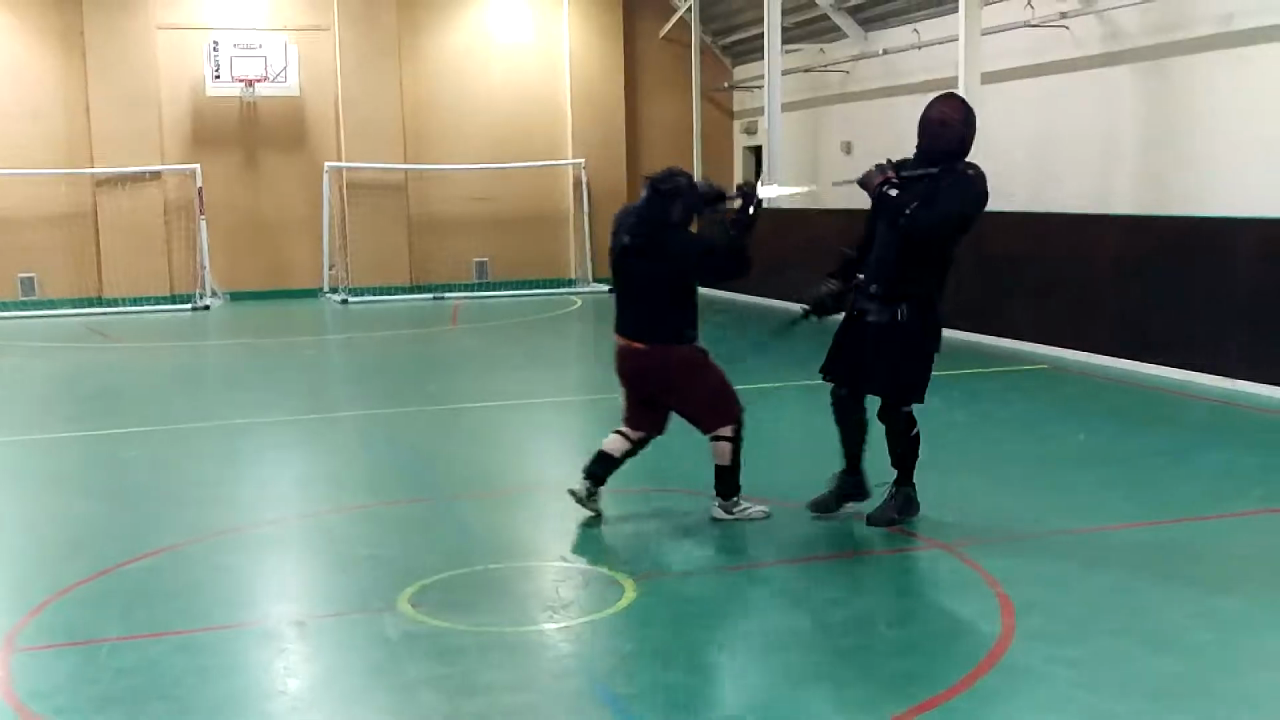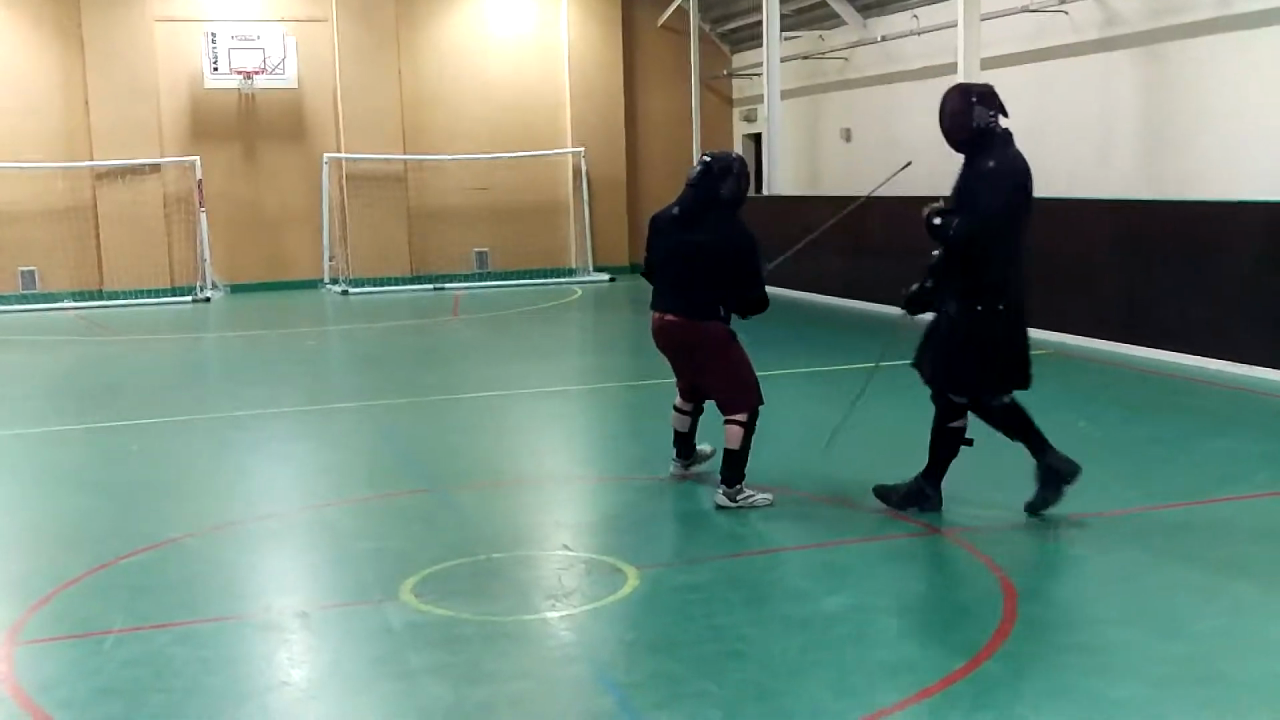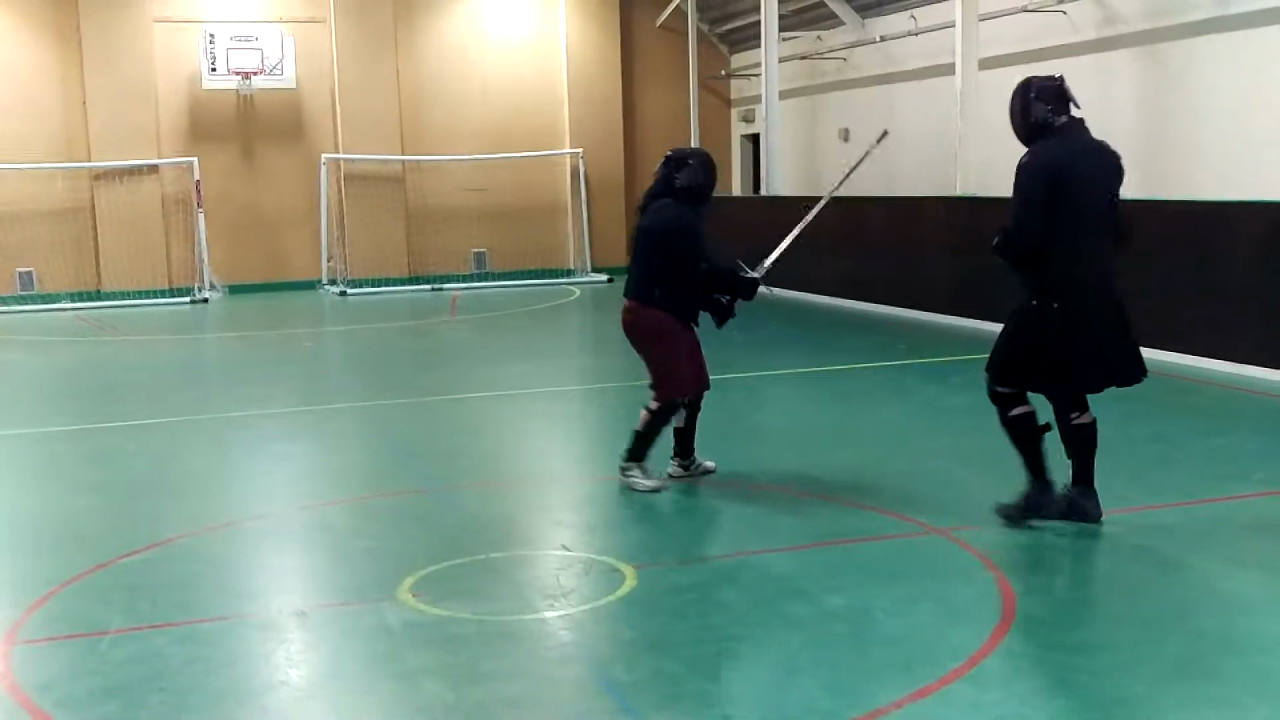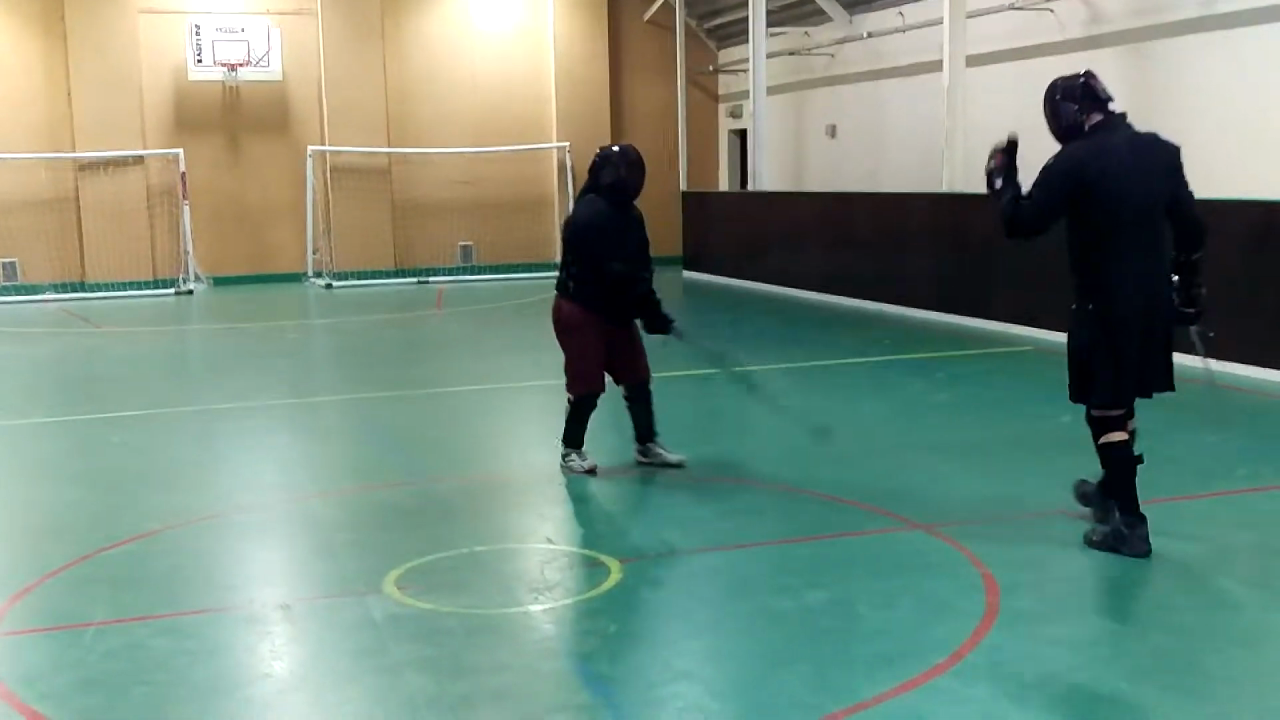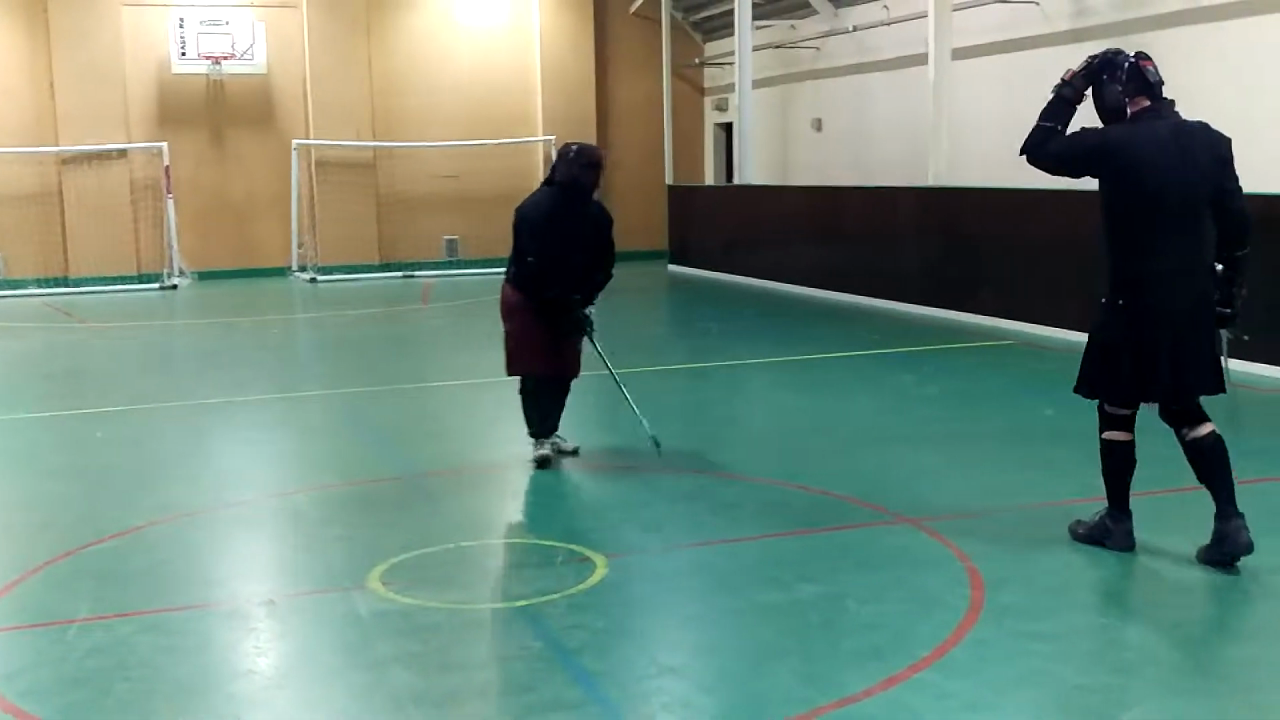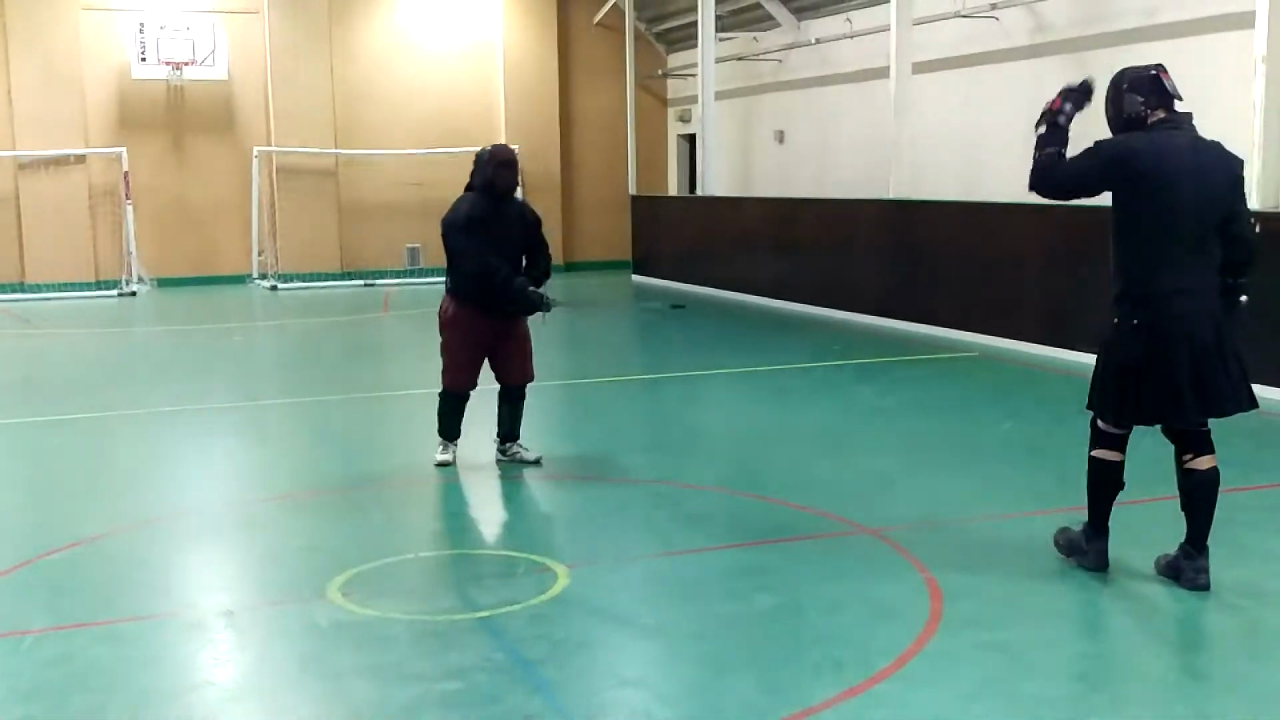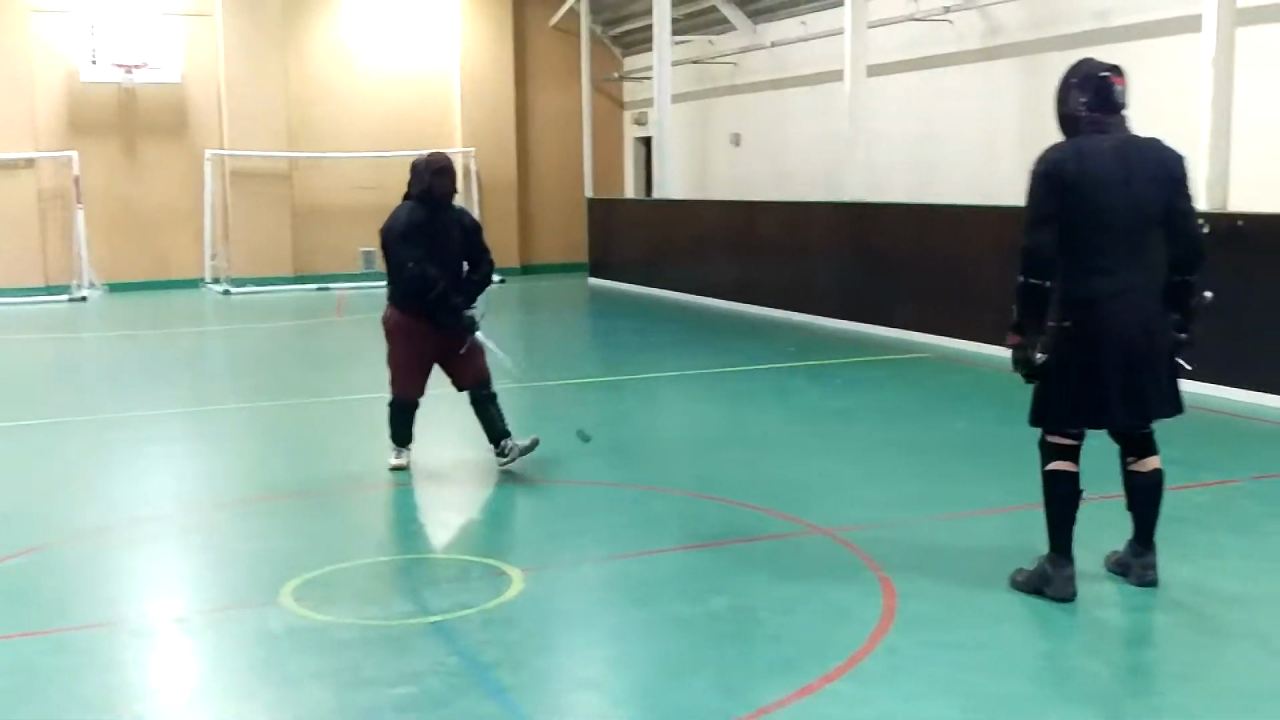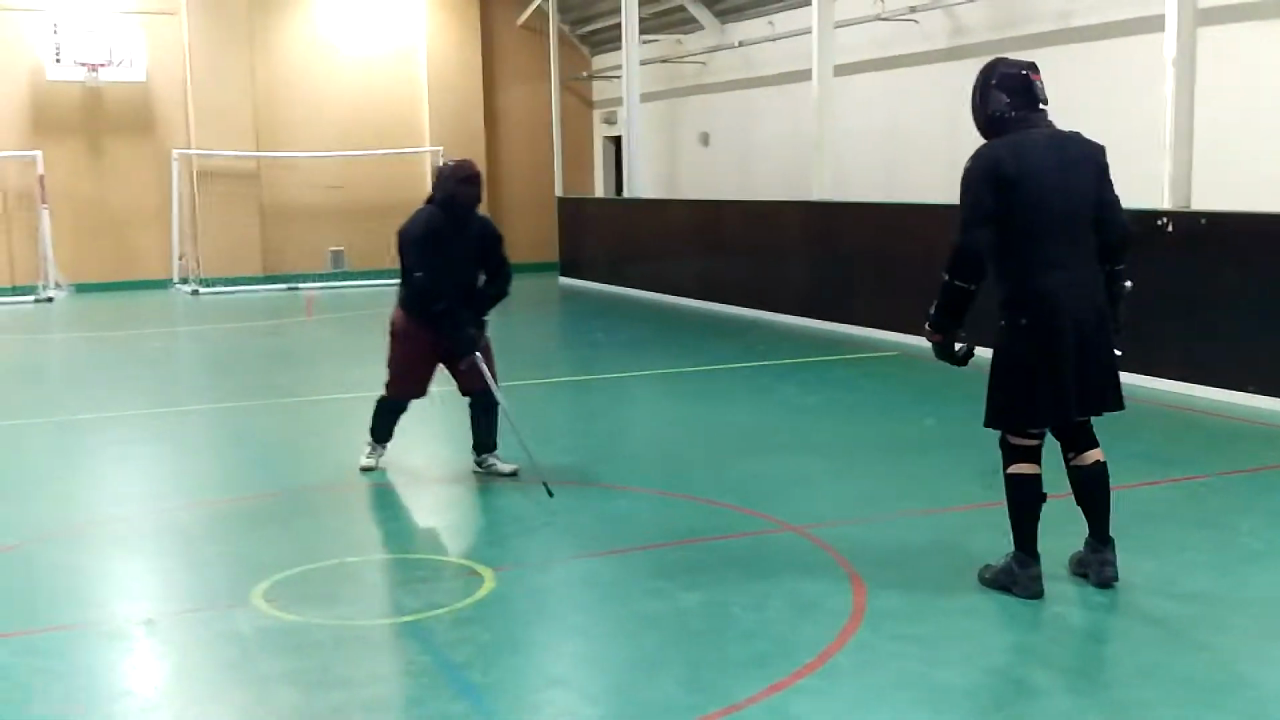
dt=0.4s
person 1, frame 1
left shoulder: (967, 180)
right shoulder: (902, 170)
left elbow: (928, 229)
left wrist: (888, 191)
right wrist: (839, 282)
left hip: (910, 310)
right hip: (870, 302)
left knee: (895, 406)
right knee: (845, 392)
left ankle: (904, 492)
right ankle: (851, 477)
person 1, frame 2
left shoulder: (1000, 167)
right shoulder: (984, 163)
left elbow: (971, 237)
left wrist: (935, 220)
right wrist: (930, 284)
left hip: (983, 305)
right hip: (972, 300)
left knee: (952, 394)
right knee: (980, 393)
left ankle: (927, 486)
right ankle: (1050, 463)
person 1, frame 3
left shoulder: (1041, 160)
right shoulder: (1104, 155)
left elbow: (1021, 238)
left wrist: (1005, 247)
left hip: (1055, 300)
right hip: (1099, 295)
left knee: (1005, 384)
right knee: (1070, 396)
left ankle: (1040, 488)
right ankle: (1082, 494)
person 1, frame 4
left shoulder: (1074, 161)
right shoulder: (1159, 151)
left elbow: (1021, 224)
right elbow: (1191, 229)
left wrist: (1001, 174)
right wrist: (1190, 289)
left hip: (1105, 302)
right hip: (1154, 300)
left knee: (1107, 410)
right knee: (1117, 399)
left ankle: (1131, 525)
right ankle: (1110, 490)
person 1, frame 5
left shoulder: (1114, 143)
right shoulder: (1209, 141)
left elbow: (1038, 151)
right elbow: (1236, 225)
left wrist: (1071, 87)
right wrist: (1228, 289)
left hip: (1137, 300)
right hip: (1194, 299)
left knee: (1117, 410)
right knee: (1186, 409)
left ankle: (1118, 521)
right ankle: (1229, 522)
person 1, frame 6
left shoulder: (1130, 152)
right shoulder: (1223, 161)
left elbow: (1048, 181)
right elbow: (1240, 249)
left wrist: (1057, 116)
right wrist: (1220, 309)
left hip: (1146, 319)
right hip: (1203, 320)
left knee: (1110, 427)
right knee: (1193, 435)
left ankle: (1094, 539)
right ankle: (1194, 556)
person 1, frame 7
left shoulder: (1060, 161)
right shoulder: (1163, 160)
left elbow: (1038, 254)
right elbow: (1189, 248)
left wrist: (1024, 332)
right wrist: (1178, 317)
left hip: (1085, 323)
right hip: (1145, 322)
left knee: (1060, 442)
right knee: (1137, 437)
left ankle: (1059, 564)
right ankle: (1143, 554)
person 1, frame 8
left shoulder: (992, 161)
right shoulder: (1086, 151)
left elbow: (971, 254)
right elbow: (1115, 239)
left wrist: (941, 325)
right wrist: (1108, 306)
left hip: (1033, 319)
right hip: (1087, 315)
left knee: (1021, 441)
right knee: (1078, 431)
left ankle: (1025, 564)
right ankle: (1100, 551)
person 2, frame 1
left shoulder: (625, 229)
right shoulder: (686, 248)
left elbow: (647, 205)
right elbow: (733, 263)
left wrist: (701, 199)
right wrist: (745, 214)
left hip: (630, 350)
right hip: (670, 353)
left knee: (639, 425)
right knee: (726, 416)
left ankle: (590, 484)
right ankle: (727, 501)
person 2, frame 2
left shoulder: (663, 219)
right shoulder: (734, 234)
left elbow: (651, 271)
right elbow: (752, 299)
left hip: (664, 322)
right hip: (703, 328)
left knee: (692, 388)
right knee: (743, 402)
left ankle: (683, 457)
right ankle: (731, 487)
person 2, frame 3
left shoulder: (664, 210)
right shoulder: (676, 217)
left elbow: (683, 270)
right elbow: (698, 270)
left wrist: (714, 301)
right wrist: (741, 285)
left hip: (664, 311)
right hip: (653, 315)
left knee: (691, 385)
right knee: (671, 392)
left ankle: (684, 458)
right ankle: (632, 464)
person 2, frame 4
left shoulder: (627, 212)
right shoulder: (590, 215)
left elbow: (638, 263)
right elbow: (612, 272)
left wrist: (644, 301)
right wrist: (651, 308)
left hip: (614, 311)
right hip: (580, 311)
left knee: (637, 377)
right knee: (587, 387)
left ankle: (646, 445)
right ankle: (571, 449)
person 2, frame 5
left shoulder: (596, 213)
right shoulder: (537, 208)
left elbow: (603, 263)
right elbow: (536, 267)
left wrist: (581, 300)
right wrist: (565, 306)
left hip: (566, 303)
right hip: (526, 298)
left knee: (564, 372)
right knee: (533, 372)
left ankle: (548, 433)
right ankle: (539, 438)
person 2, frame 6
left shoulder: (521, 212)
right shoulder: (463, 214)
left elbow: (539, 256)
right elbow: (477, 265)
left wrist: (529, 287)
right wrist: (519, 289)
left hip: (509, 311)
right hip: (466, 309)
left knee: (516, 381)
right knee: (457, 383)
left ankle: (508, 443)
right ankle: (447, 442)
person 2, frame 7
left shoulder: (461, 219)
right shoulder: (402, 222)
left elbow: (482, 265)
right elbow: (413, 275)
left wrist: (462, 302)
right wrist: (449, 305)
left hip: (454, 317)
right hip: (410, 318)
left knee: (479, 381)
right knee: (407, 391)
left ankle: (503, 444)
right ankle: (401, 446)
person 2, frame 8
left shoulder: (483, 228)
right shoulder: (421, 227)
left elbow: (499, 277)
right elbow: (421, 283)
left wrist: (473, 315)
right wrist: (451, 321)
left hip: (462, 323)
right hip: (418, 322)
left knee: (483, 388)
right knee: (399, 391)
left ankle: (485, 455)
right ankle: (376, 445)
